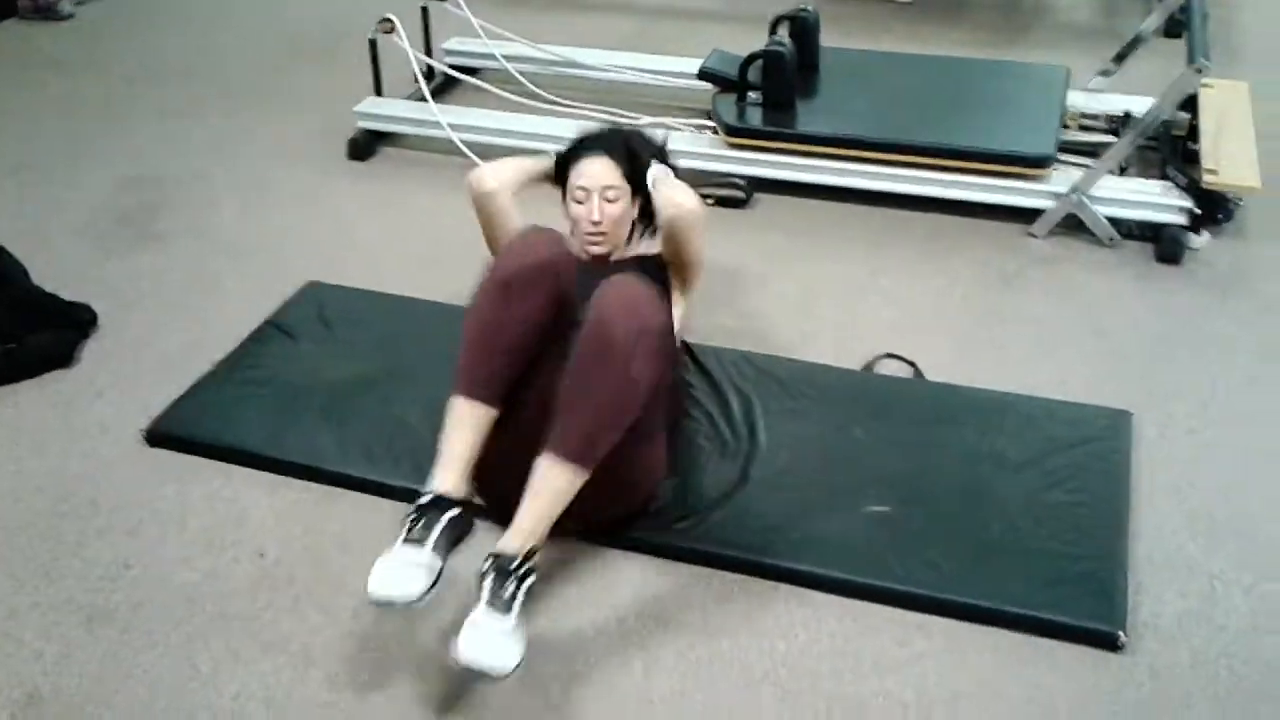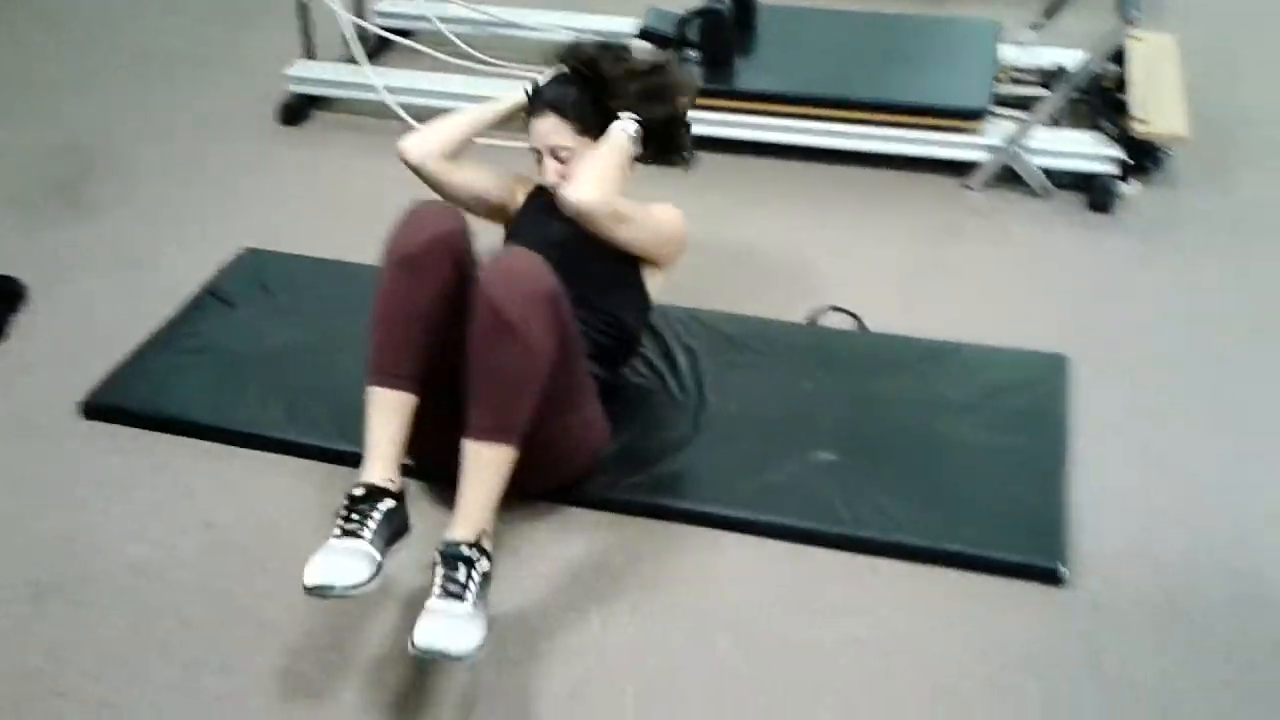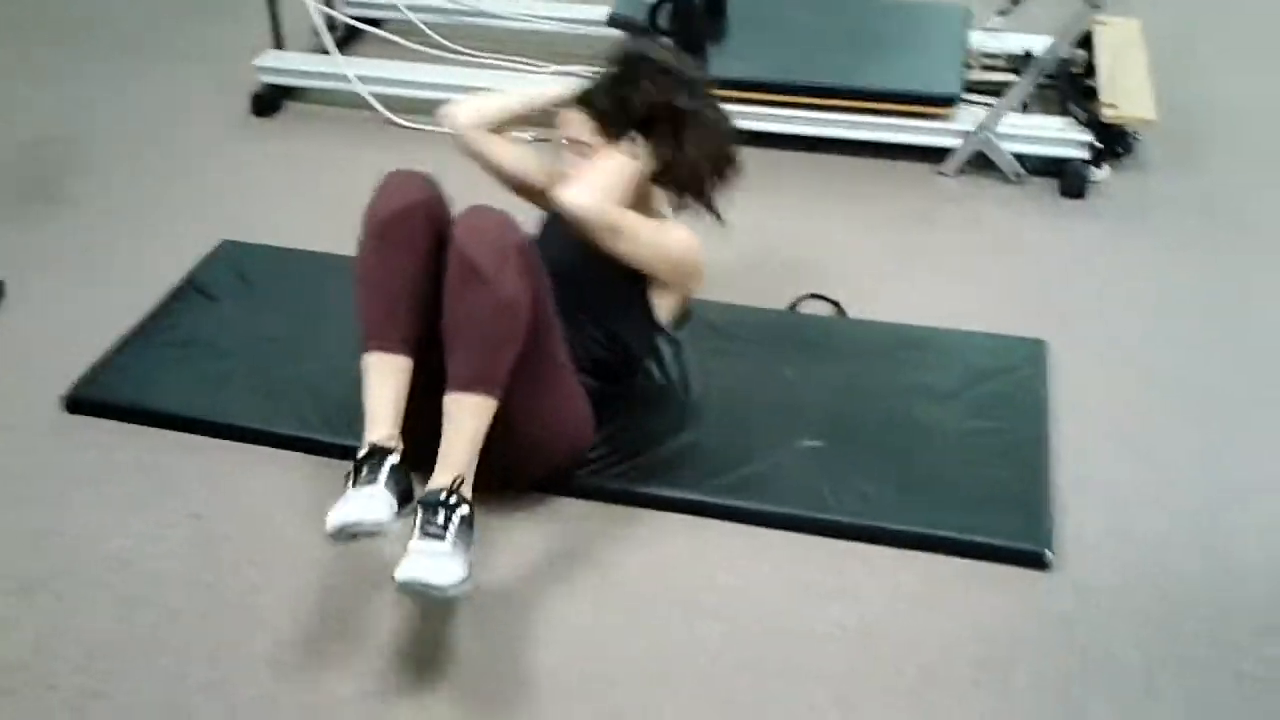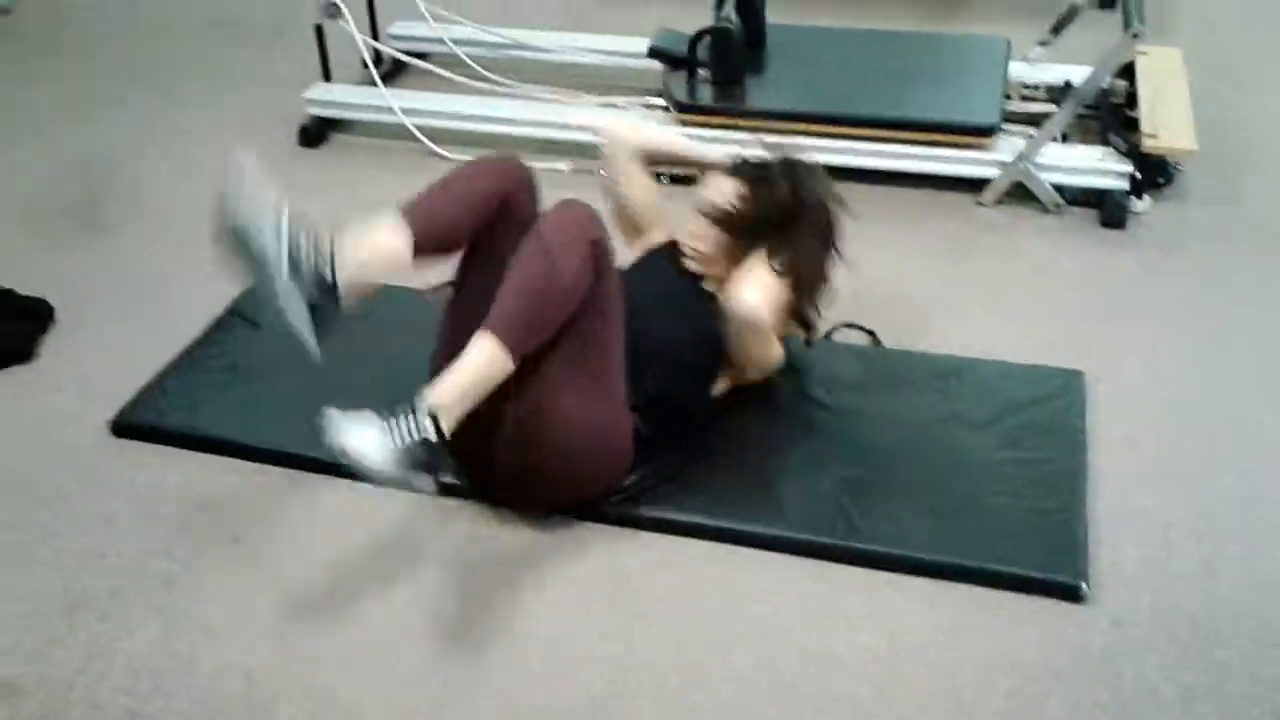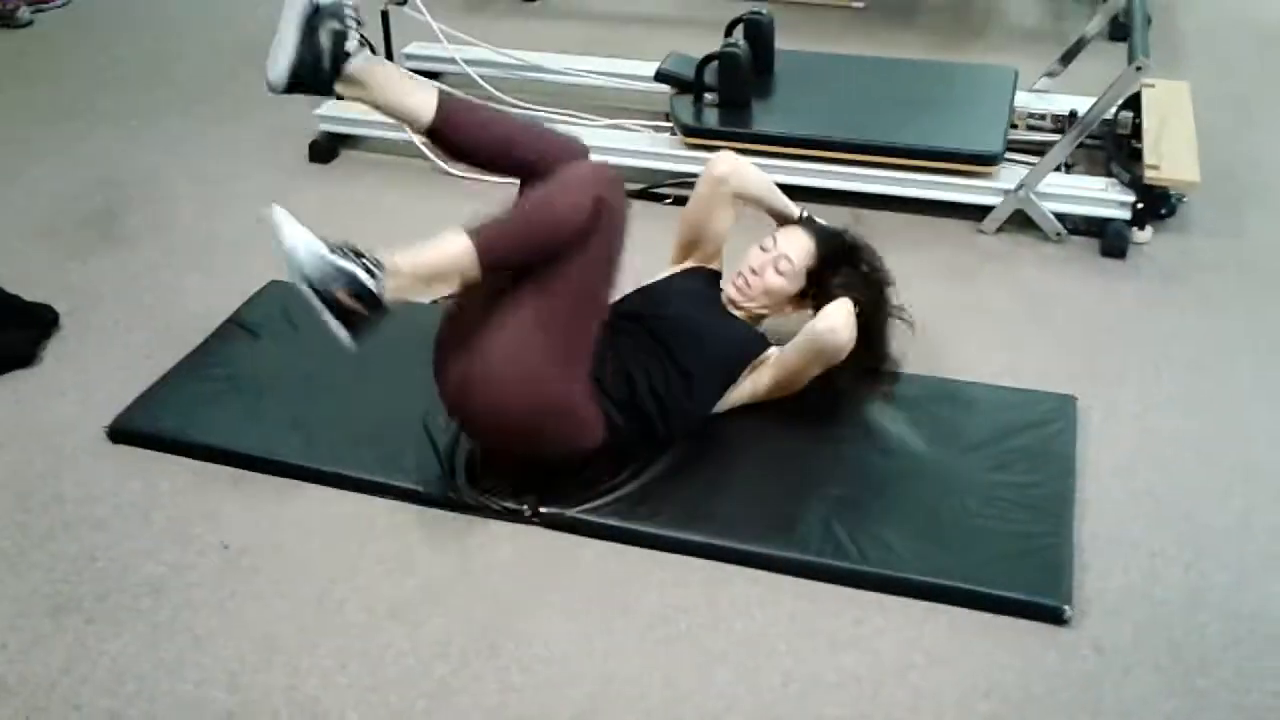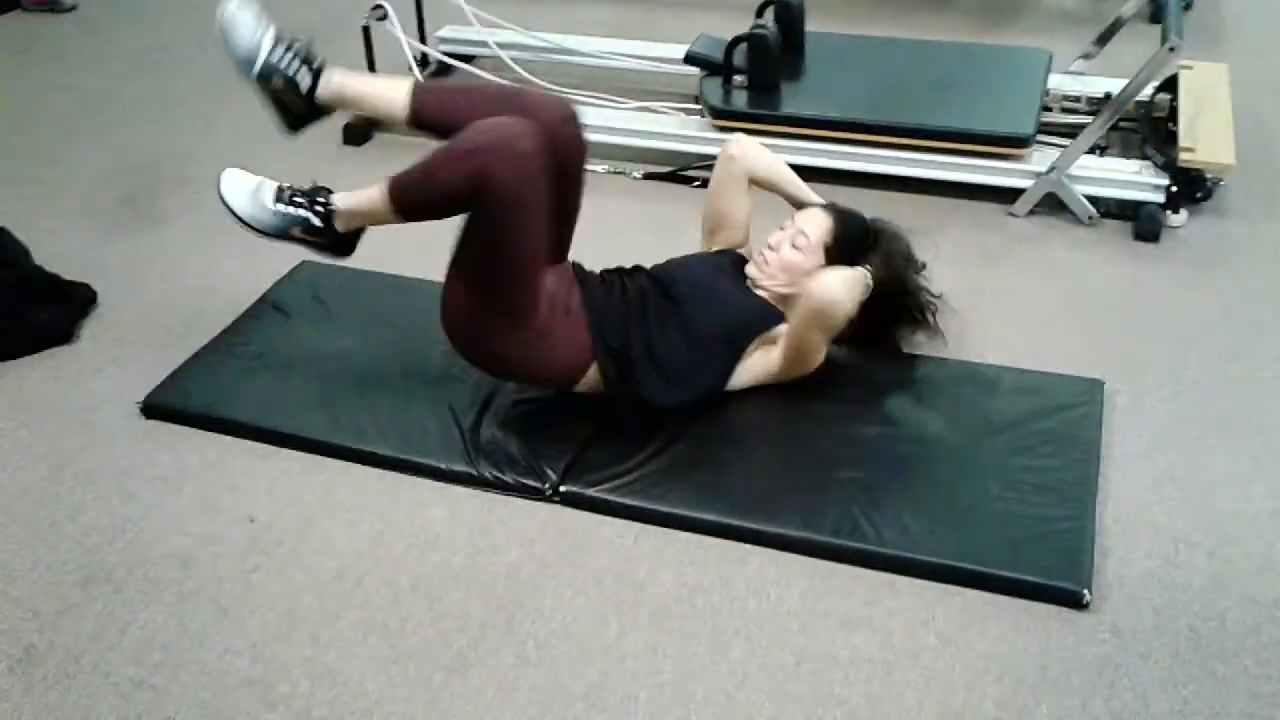
dt=0.2s
person 1, frame 1
left shoulder: (668, 275)
right shoulder: (544, 268)
left elbow: (684, 210)
right elbow: (487, 184)
left wrist: (656, 173)
right wrist: (554, 166)
left hip: (607, 474)
right hip: (512, 456)
left knee: (625, 307)
right knee: (535, 249)
left ankle: (514, 564)
right ankle: (442, 503)
person 1, frame 2
left shoulder: (659, 230)
right shoulder: (525, 200)
left elbow: (584, 198)
right elbow: (418, 150)
left wrist: (624, 127)
right wrist: (528, 100)
left hip: (548, 436)
right hip: (454, 418)
left knee: (516, 276)
right knee: (428, 226)
left ankle: (468, 549)
right ankle: (376, 494)
person 1, frame 3
left shoulder: (677, 255)
right shoulder: (563, 187)
left elbow: (579, 201)
right elbow: (462, 120)
left wrist: (640, 148)
right wrist: (572, 96)
left hip: (536, 426)
right hip: (446, 394)
left knee: (488, 230)
right knee: (408, 194)
left ankle: (450, 499)
right ankle: (383, 458)
person 1, frame 4
left shoulder: (754, 345)
right shoulder: (661, 237)
left elbow: (754, 303)
right elbow: (620, 139)
left wrist: (771, 252)
right wrist: (725, 164)
left hip: (564, 451)
right hip: (480, 406)
left knee: (574, 225)
right knee: (505, 178)
left ankle: (426, 430)
right ankle: (326, 274)
person 1, frame 5
left shoulder: (764, 367)
right shoulder: (699, 274)
left elbow: (834, 336)
right elbow: (723, 170)
left wrist: (844, 293)
right wrist: (795, 215)
left hip: (538, 408)
right hip: (484, 366)
left knee: (594, 187)
right knee: (563, 158)
left ankle: (371, 284)
right ankle: (342, 65)
person 1, frame 6
left shoulder: (785, 348)
right shoulder: (728, 258)
left elbow: (828, 297)
right elbow: (738, 152)
left wrist: (861, 271)
right wrist: (818, 206)
left hip: (527, 337)
right hip: (555, 297)
left knee: (504, 142)
right knee: (548, 119)
left ankle: (328, 218)
right ankle: (313, 88)
